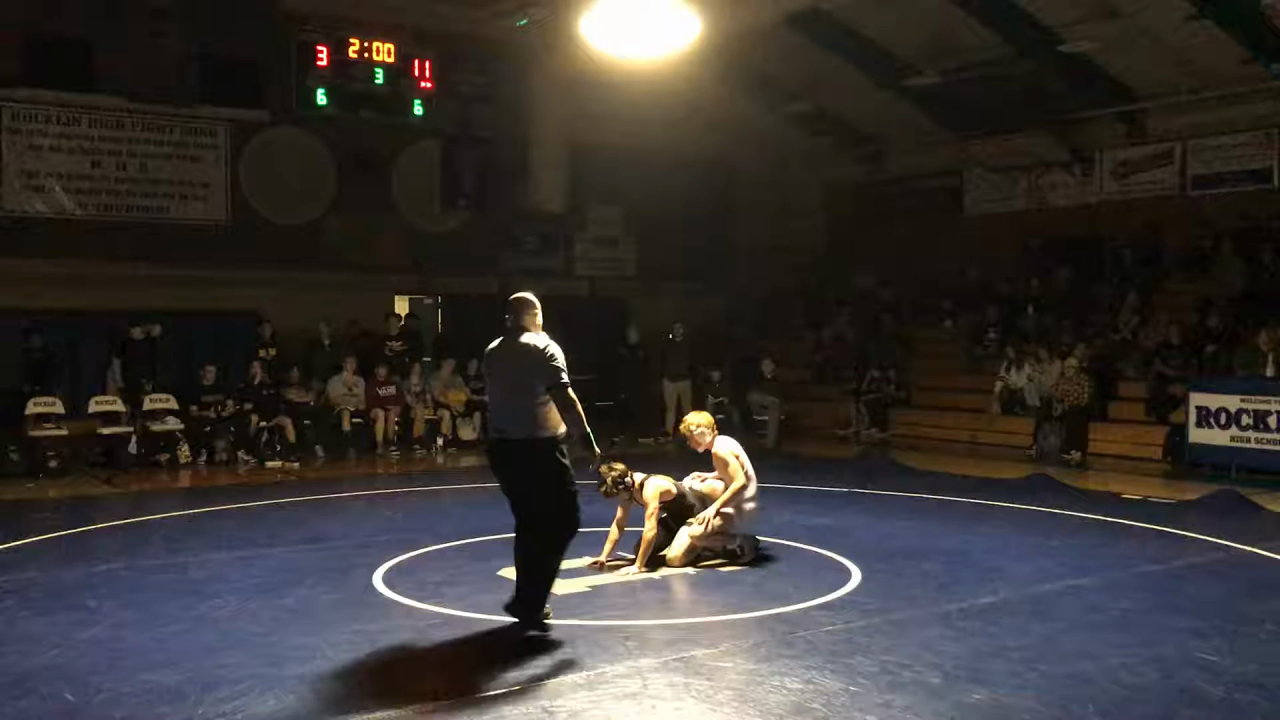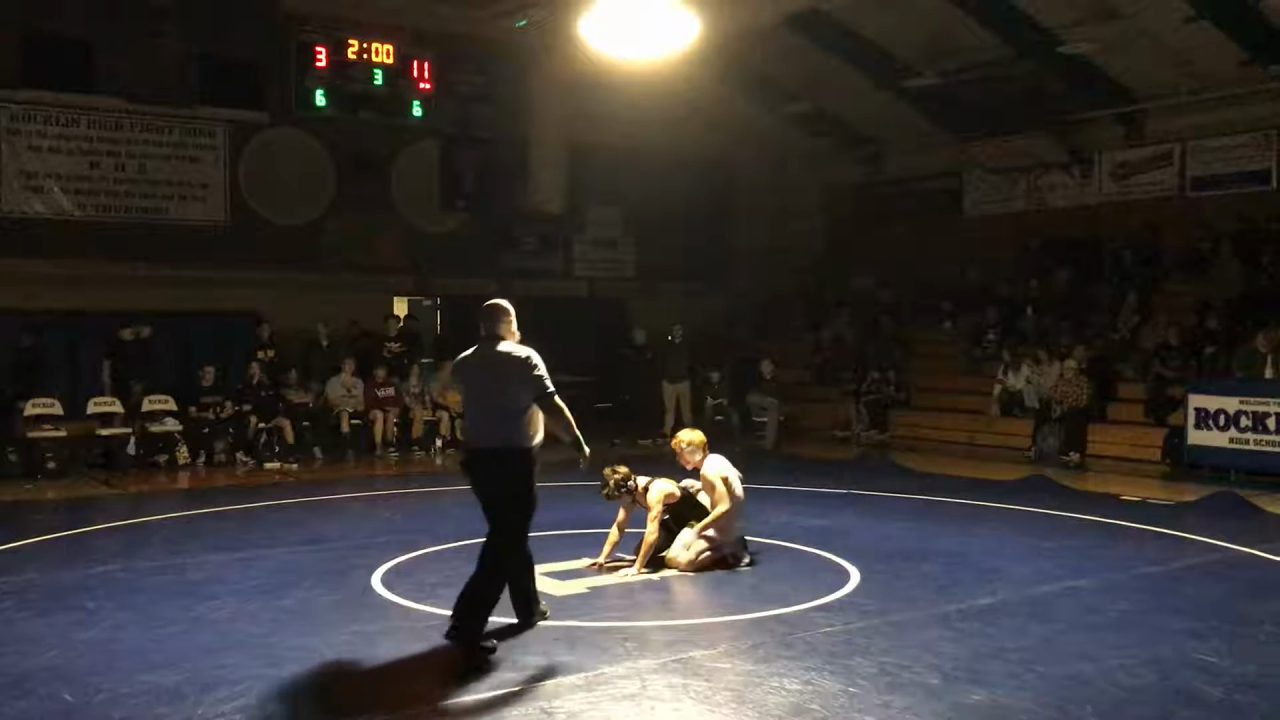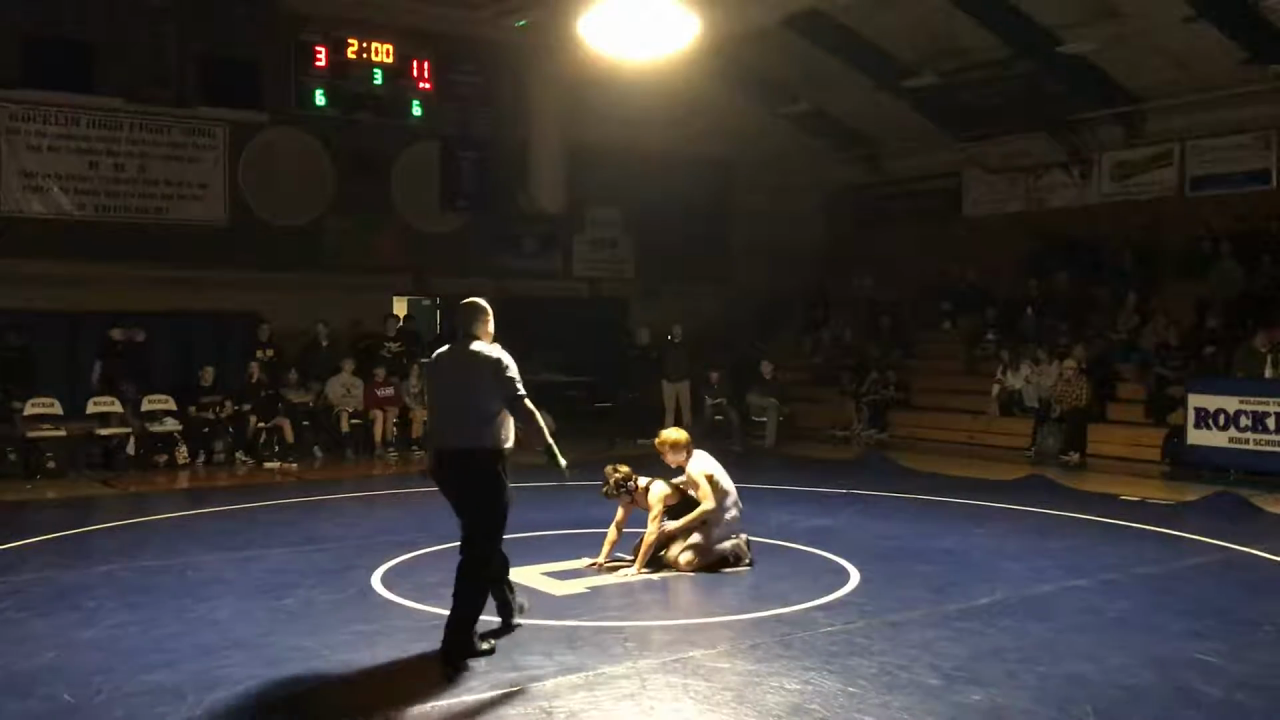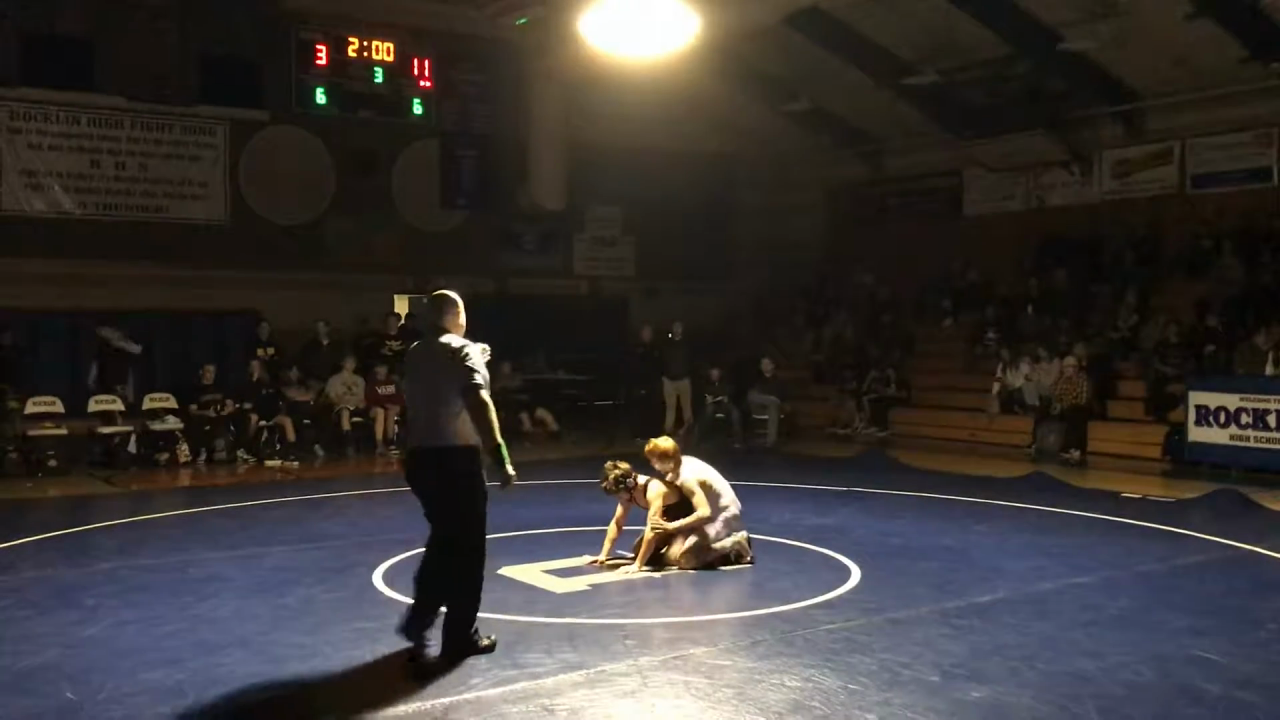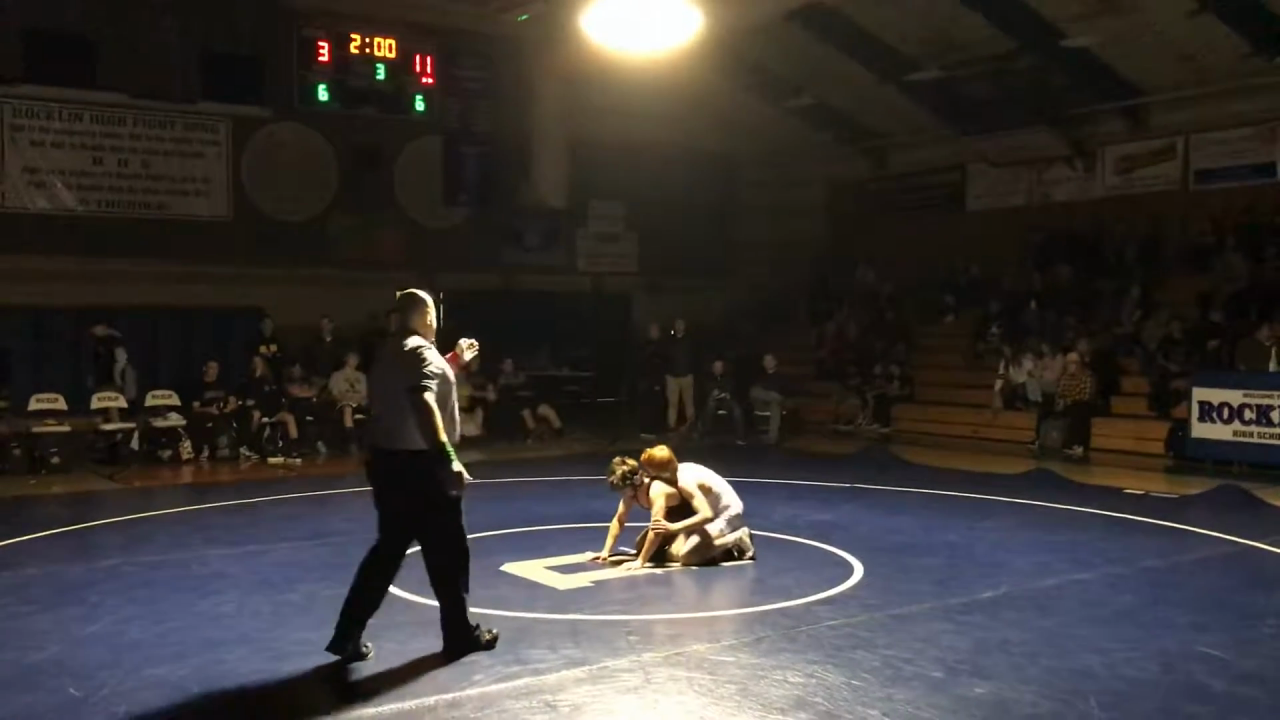
dt=0.2s
person 1, frame 1
left shoulder: (492, 352)
right shoulder: (544, 349)
right elbow: (564, 397)
right wrist: (589, 440)
left hip: (502, 447)
right hip: (538, 448)
left knee: (529, 525)
right knee: (563, 521)
left ankle: (532, 604)
right ankle: (529, 600)
person 1, frame 2
left shoulder: (464, 362)
right shoulder: (523, 358)
right elbow: (551, 405)
right wrist: (578, 442)
left hip: (477, 457)
right hip: (513, 457)
left knee: (509, 533)
right knee: (507, 539)
left ankle: (529, 607)
right ankle: (467, 627)
person 1, frame 3
left shoulder: (437, 361)
right shoulder: (495, 359)
left elbow: (432, 404)
right elbow: (522, 409)
right wrist: (553, 452)
left hip: (445, 460)
right hip: (481, 461)
left knee: (480, 539)
right knee: (481, 545)
left ankle: (507, 605)
right ankle: (459, 641)
person 1, frame 4
left shoulder: (415, 354)
right shoulder: (461, 351)
right elbow: (477, 403)
right wrist: (501, 458)
left hip: (419, 458)
right hip: (455, 458)
left knee: (444, 540)
right knee: (467, 546)
left ankle: (419, 618)
right ankle: (460, 637)
person 1, frame 5
left shoulder: (391, 352)
right shoulder: (421, 351)
right elbow: (424, 404)
left wrist: (452, 361)
right wrist: (449, 458)
left hip: (386, 459)
right hip: (419, 463)
left knee: (389, 547)
right knee: (448, 548)
left ankle: (347, 636)
right ankle: (461, 634)
